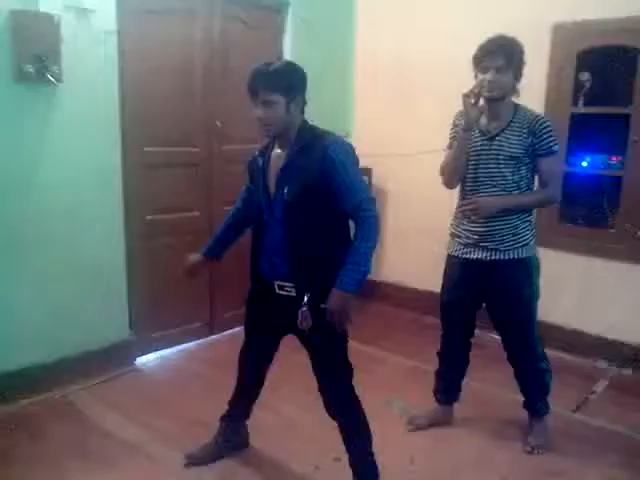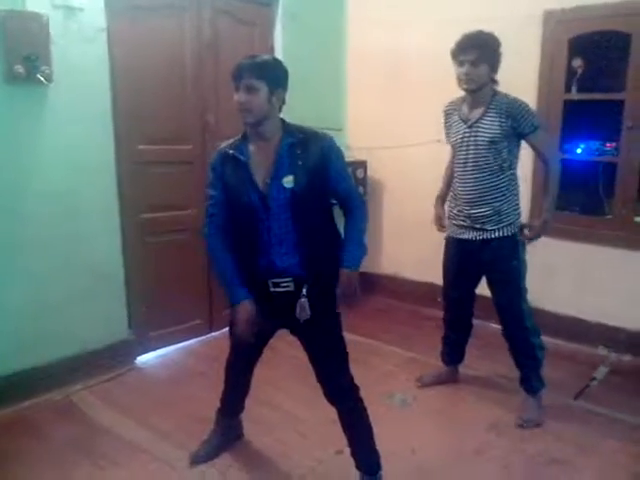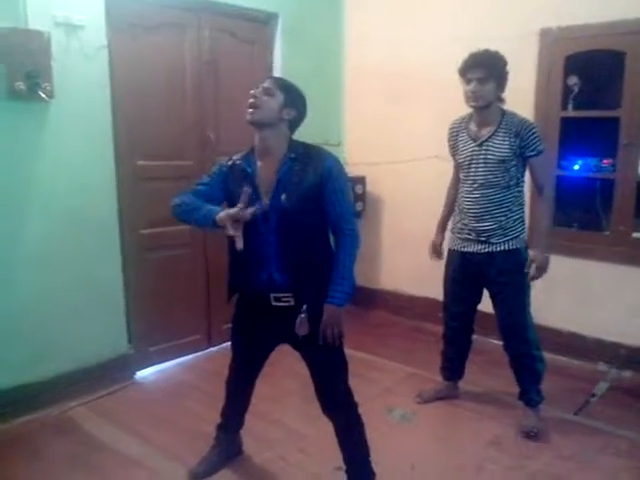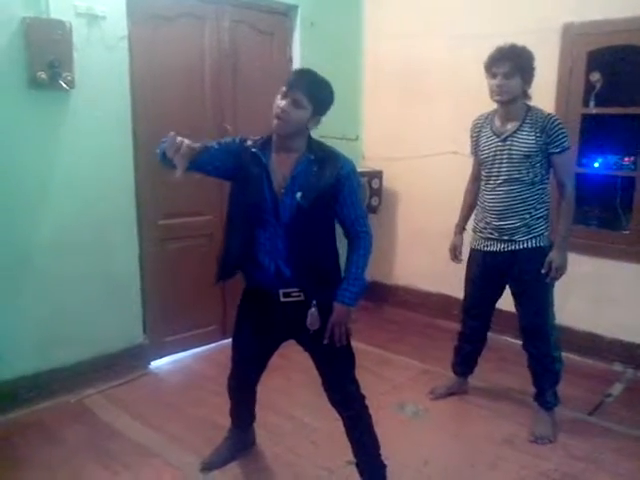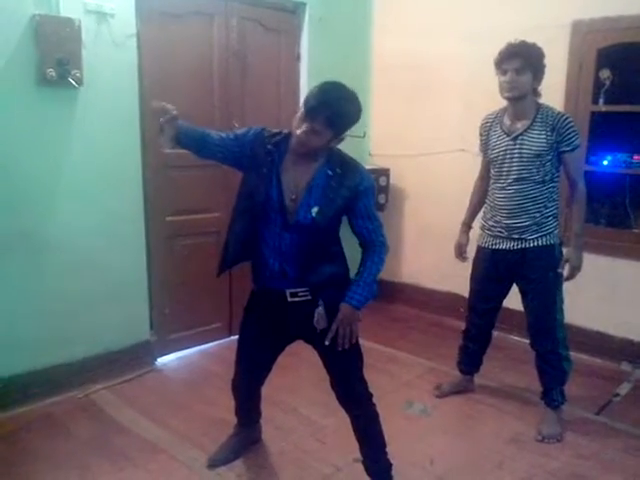
dt=1s
person 1, frame 1
left shoulder: (331, 152)
right shoulder: (261, 159)
left elbow: (366, 217)
right elbow: (243, 213)
left wrist: (347, 284)
right wrist: (209, 252)
left hip: (318, 295)
right hip: (268, 290)
left knee: (337, 390)
right knee: (250, 365)
right ankle: (232, 432)
person 1, frame 2
left shoulder: (317, 148)
right shoulder: (226, 160)
left elbow: (354, 206)
right elbow: (217, 233)
left wrist: (349, 264)
right wrist: (238, 296)
left hip: (312, 288)
right hip: (254, 290)
left knee: (338, 383)
right knee: (238, 362)
right ankle: (227, 425)
person 1, frame 3
left shoulder: (321, 166)
right shoulder: (234, 170)
left elbow: (347, 235)
right elbow: (181, 204)
left wrist: (335, 301)
right wrist: (219, 214)
left hip: (310, 304)
right hip: (254, 303)
left knee: (336, 399)
right knee: (238, 379)
right ankle: (227, 440)
person 1, frame 4
left shoulder: (336, 169)
right shoulder: (244, 154)
left elbow: (360, 236)
right elbow: (187, 153)
left wrist: (345, 300)
right wrist: (177, 151)
left hip: (316, 301)
right hip: (259, 299)
left knee: (345, 396)
right knee: (240, 378)
right ankle: (241, 433)
person 1, frame 5
left shoulder: (351, 179)
right shoulder: (260, 146)
left elbow: (376, 245)
right elbow: (211, 143)
left wrist: (354, 301)
right wrist: (176, 128)
left hip: (324, 300)
right hip: (267, 297)
left knee: (354, 396)
right knee: (245, 380)
right ankle: (247, 430)
person 2, frame 1
left shoulder: (536, 127)
right shoulder: (463, 121)
left elbow: (552, 191)
right elbow: (449, 179)
left wrist: (502, 202)
right wrist: (467, 125)
left hip: (514, 255)
right hip: (464, 250)
left knee: (521, 340)
right knee: (454, 333)
left ankle: (538, 415)
right ankle: (444, 405)
person 2, frame 2
left shoulder: (513, 110)
right shoulder: (451, 113)
left elbow: (551, 161)
left wrist: (543, 216)
right wrist: (440, 200)
left hip: (502, 233)
right hip: (459, 231)
left knee: (514, 313)
right knee: (455, 304)
left ankle: (533, 391)
right ankle: (450, 366)
person 2, frame 3
left shoulder: (521, 130)
right shoulder: (456, 131)
left elbow: (544, 189)
left wrist: (541, 246)
right wrist: (440, 228)
left hip: (506, 250)
right hip: (462, 247)
left knee: (516, 329)
right knee: (455, 320)
left ankle: (532, 403)
right ankle: (450, 382)
person 2, frame 4
left shoulder: (547, 126)
right shoulder: (480, 126)
left elbow: (566, 189)
left wrist: (560, 246)
right wrist: (459, 228)
left hip: (531, 248)
right hip: (485, 245)
left knee: (537, 329)
right knee: (472, 317)
left ankle: (546, 405)
right ankle: (460, 377)
person 2, frame 5
left shoulder: (558, 124)
right shoulder: (489, 125)
left elbow: (577, 186)
left wrist: (576, 244)
right wrist: (465, 226)
left hip: (539, 247)
right hip: (492, 243)
left knee: (546, 328)
right knee: (478, 315)
left ankle: (553, 405)
right ankle: (466, 375)
